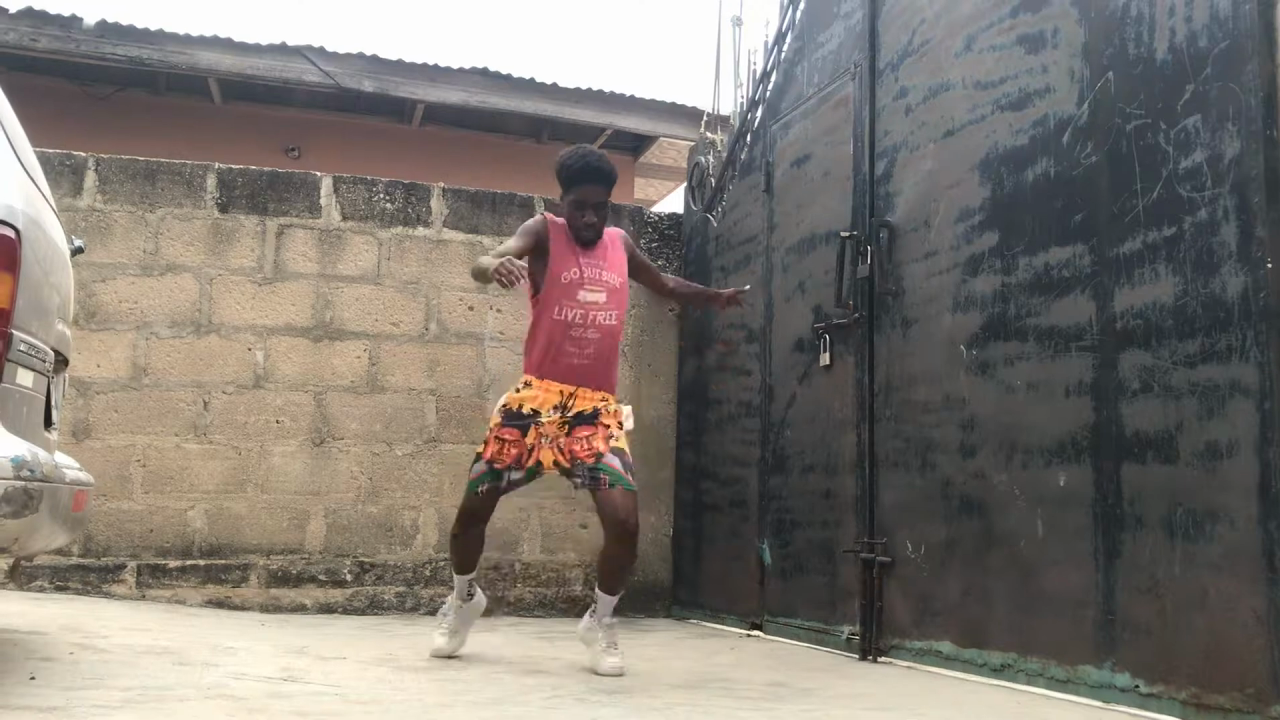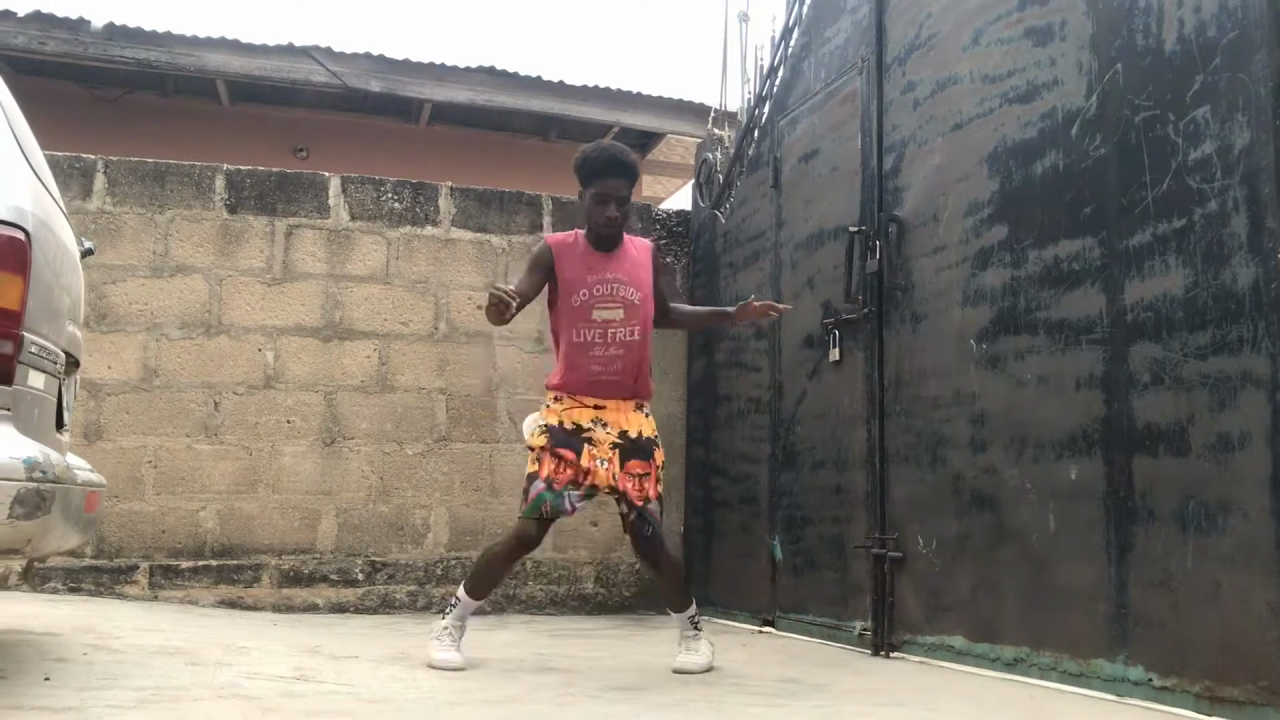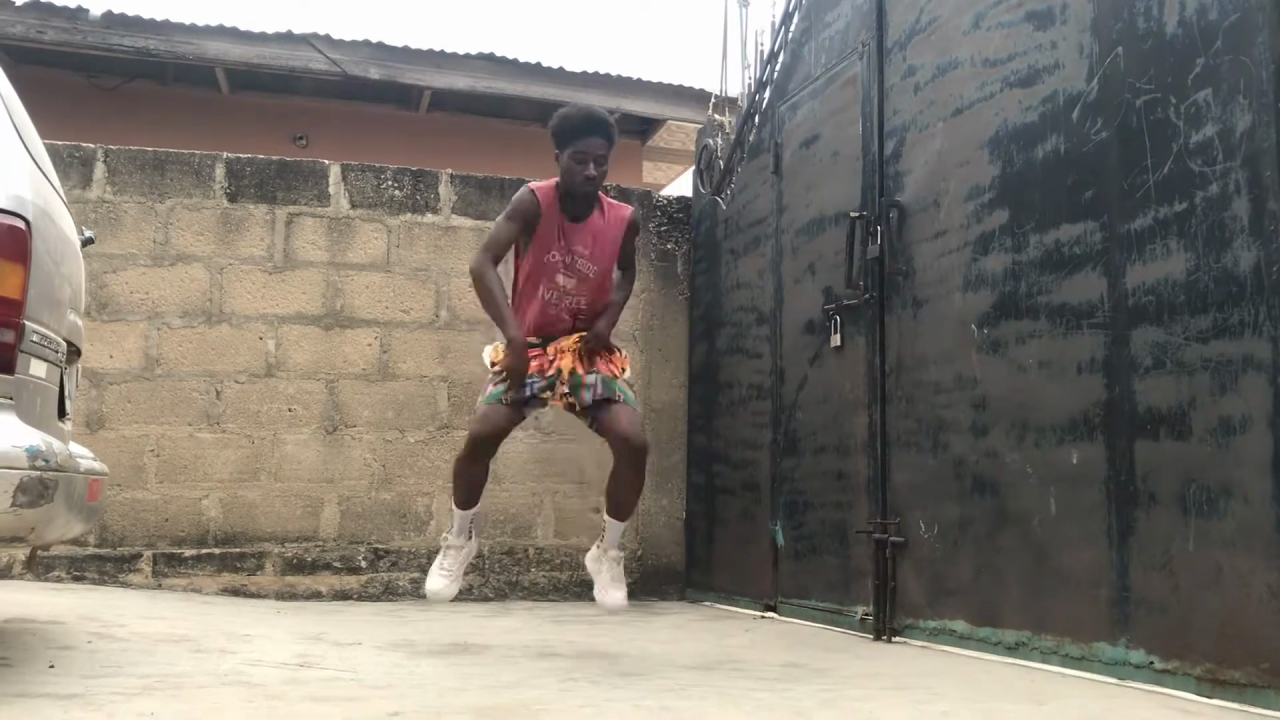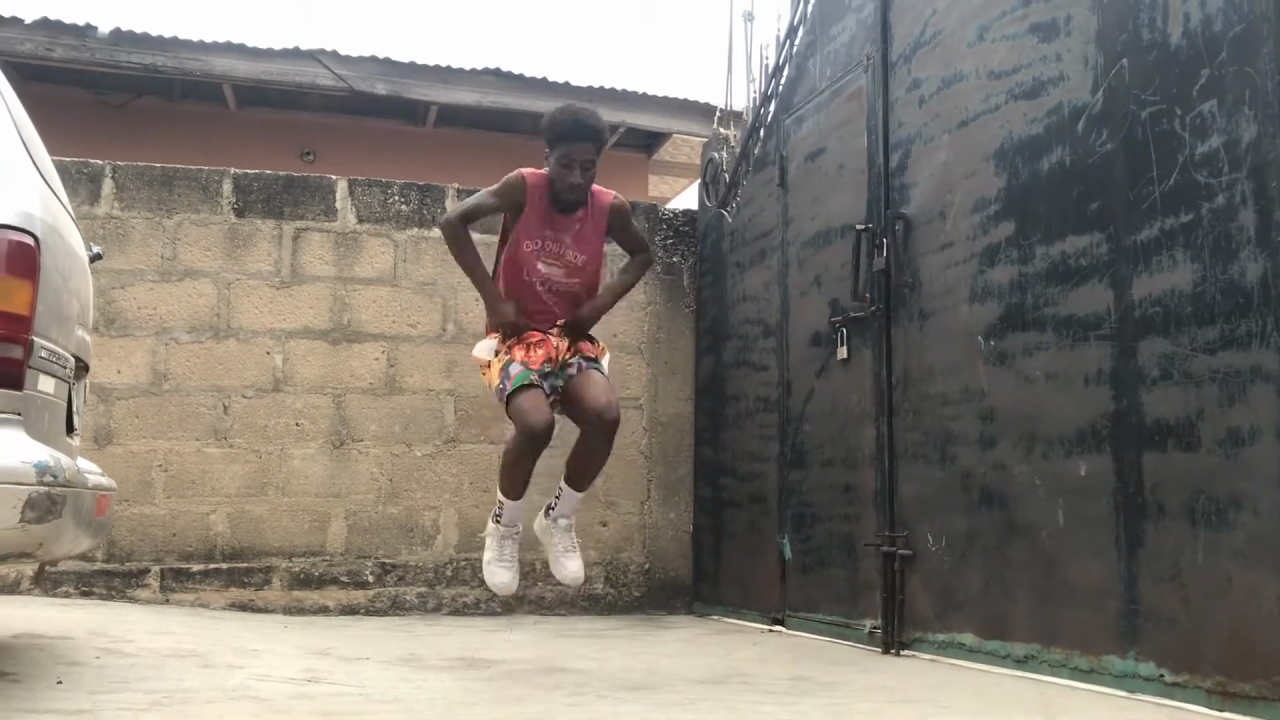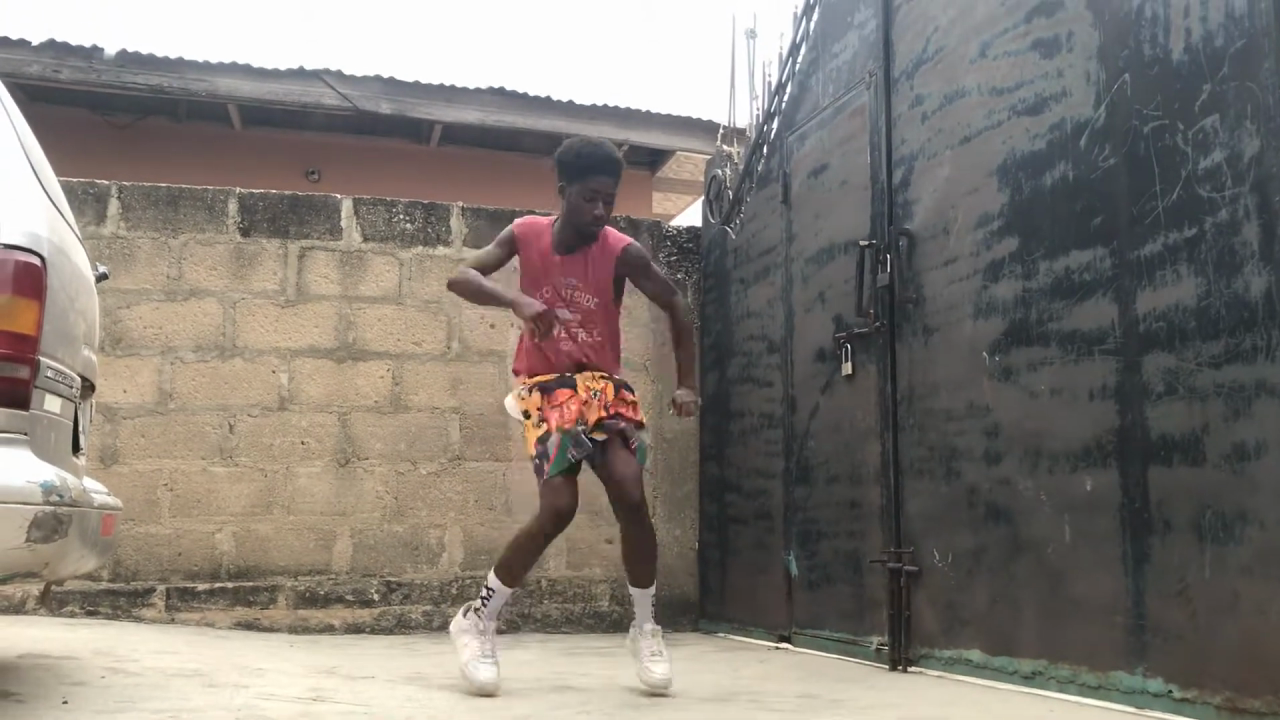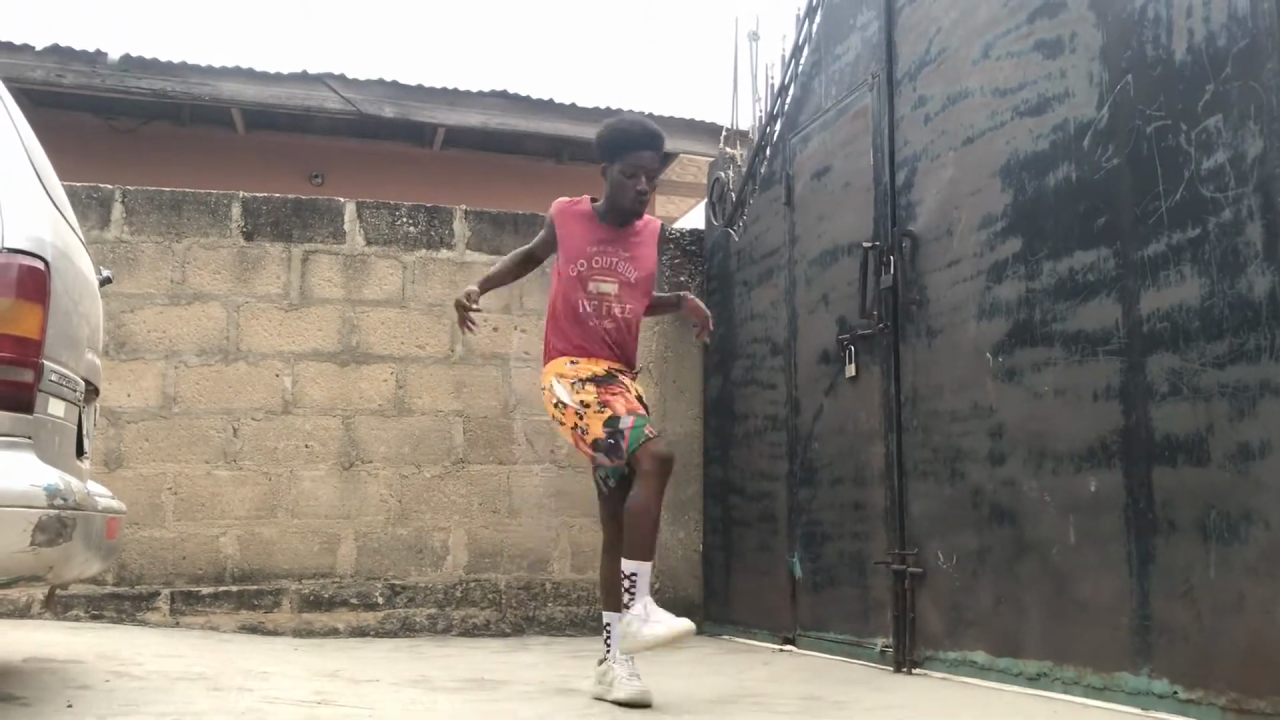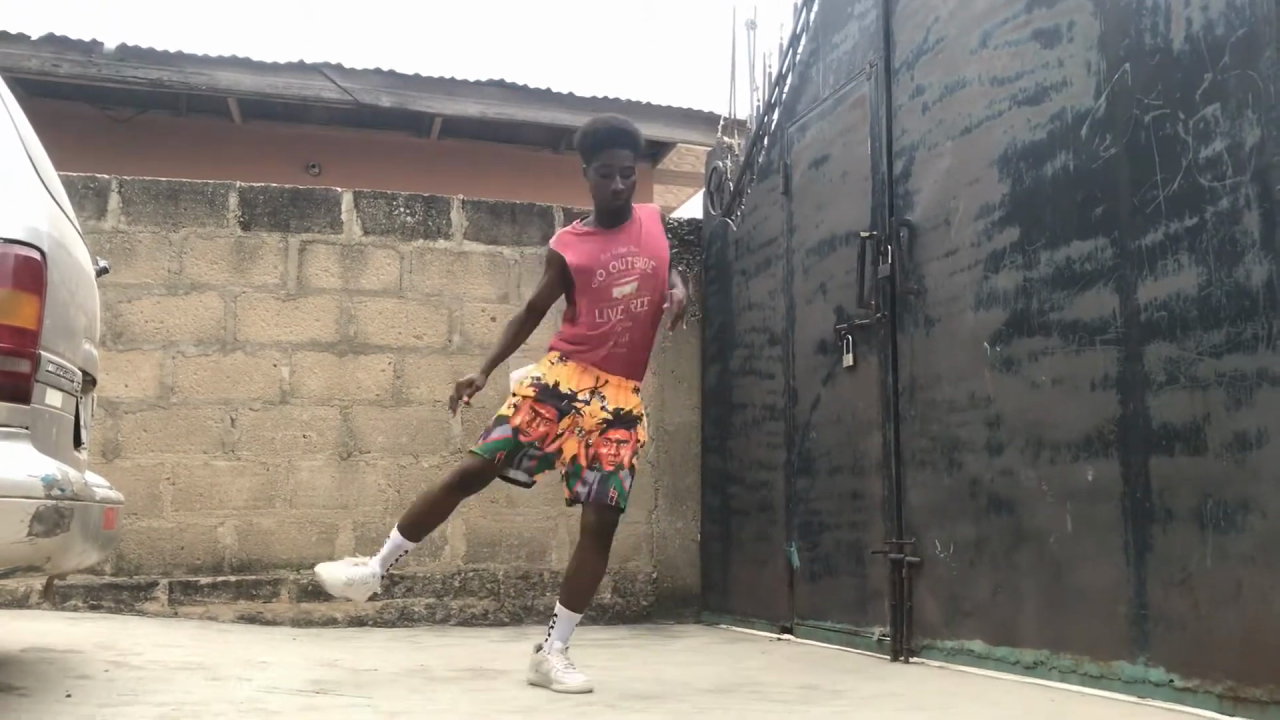
dt=0.7s
person 1, frame 1
left shoulder: (619, 242)
right shoulder: (544, 231)
left elbow: (662, 282)
right elbow: (486, 265)
left wrist: (718, 297)
right wrist: (498, 267)
left hip: (598, 405)
right hip: (537, 396)
left knee: (622, 518)
right knee: (474, 507)
left ankle: (600, 622)
right ankle: (463, 599)
person 1, frame 2
left shoulder: (645, 252)
right shoulder: (555, 249)
left elbow: (662, 313)
right elbow: (507, 310)
left wrist: (732, 315)
right wrist: (499, 304)
left hip: (629, 418)
right hip: (567, 412)
left knee: (650, 544)
right knee: (527, 532)
left ankle: (691, 631)
right ankle: (453, 621)
person 1, frame 3
left shoulder: (624, 218)
right shoulder: (532, 202)
right elbow: (481, 265)
left wrist: (605, 324)
right wrist: (510, 334)
left hip: (588, 354)
right hip: (529, 350)
left knee: (635, 444)
right knee: (480, 440)
left ankle: (609, 547)
right ankle: (461, 535)
person 1, frame 4
left shoulder: (611, 207)
right shoulder: (522, 185)
left elbow: (642, 254)
right elbow: (453, 222)
left wrist: (606, 301)
right wrist: (489, 294)
left hip: (573, 339)
right hip: (517, 338)
left knee: (606, 413)
right knee: (536, 424)
left ankle: (560, 514)
right ankle: (504, 522)
person 1, frame 5
left shoulder: (627, 252)
right shoulder: (525, 234)
left elbow: (676, 305)
right elbow: (461, 278)
left wrist: (686, 383)
right wrist: (516, 301)
left hip: (604, 389)
right hip: (544, 389)
left knee: (633, 500)
right knee: (556, 508)
left ankle: (644, 629)
right ankle: (478, 618)
person 1, frame 6
left shoulder: (652, 230)
right shoulder: (564, 216)
right elbow: (526, 258)
left wrist: (682, 302)
right wrist: (474, 289)
left hip: (620, 379)
right hip: (574, 374)
left knee: (616, 514)
right knee: (656, 456)
left ankle: (615, 662)
right ankle: (639, 608)
person 1, frame 7
left shoulder: (653, 220)
right shoulder: (566, 243)
left elbow: (670, 273)
right elbow: (534, 310)
left wrist: (680, 294)
right wrist: (483, 370)
left hip: (619, 397)
right hip: (560, 380)
left knee: (603, 519)
right knee: (467, 475)
left ankle: (554, 649)
right ankle: (375, 568)
